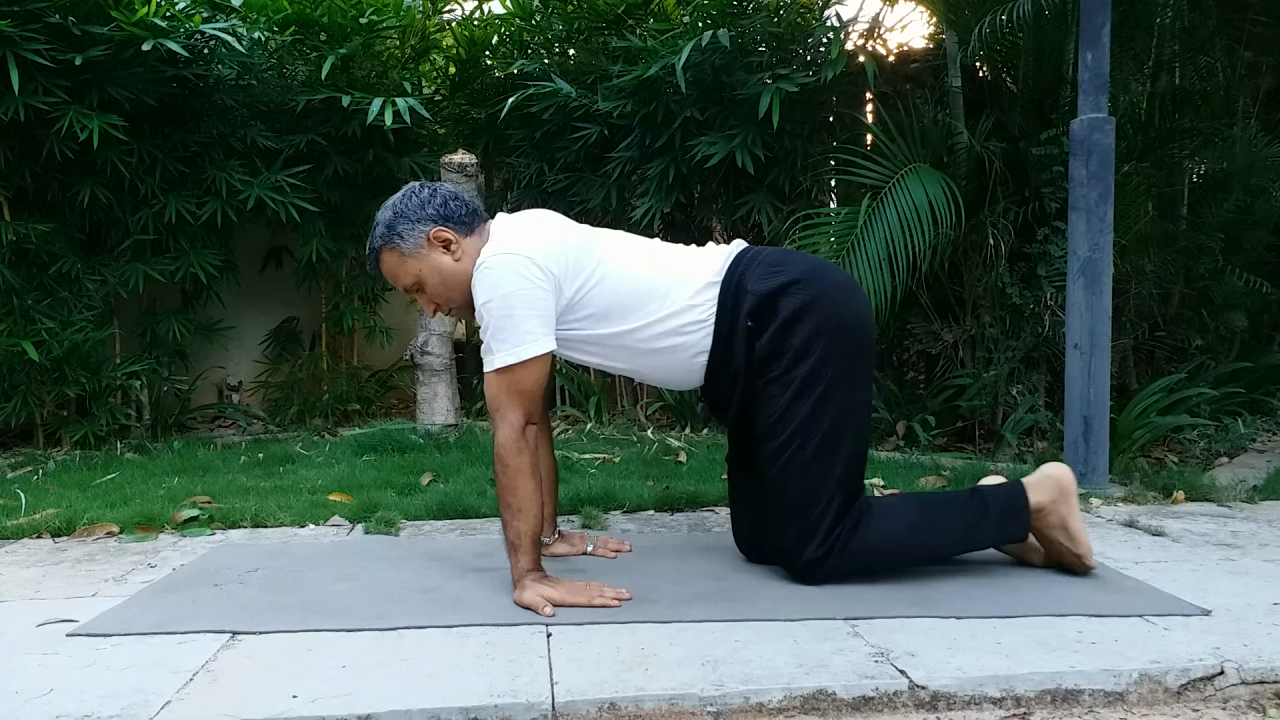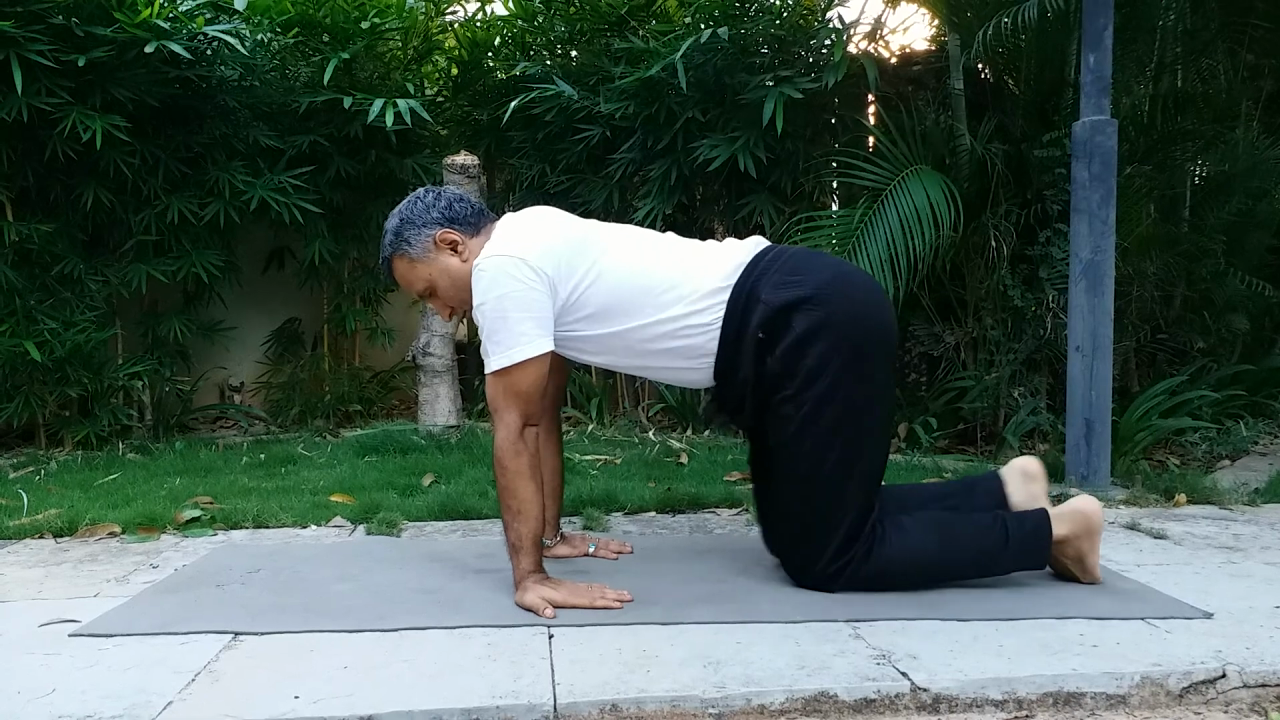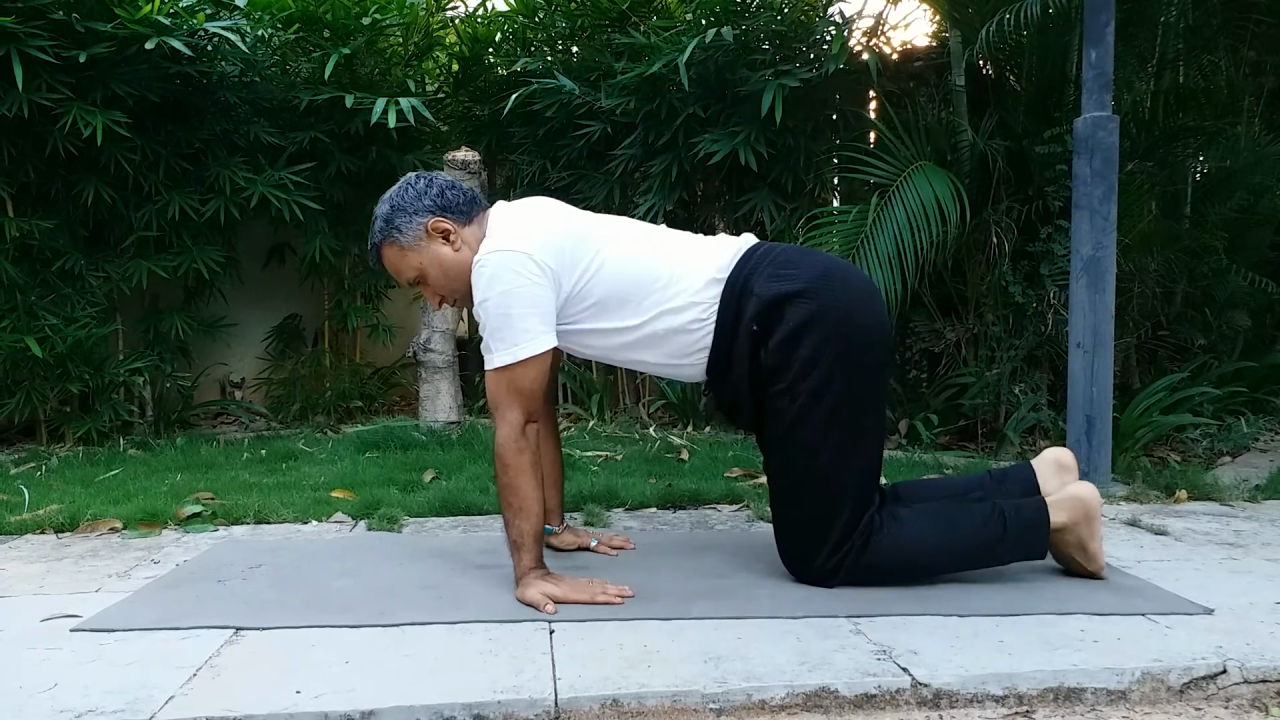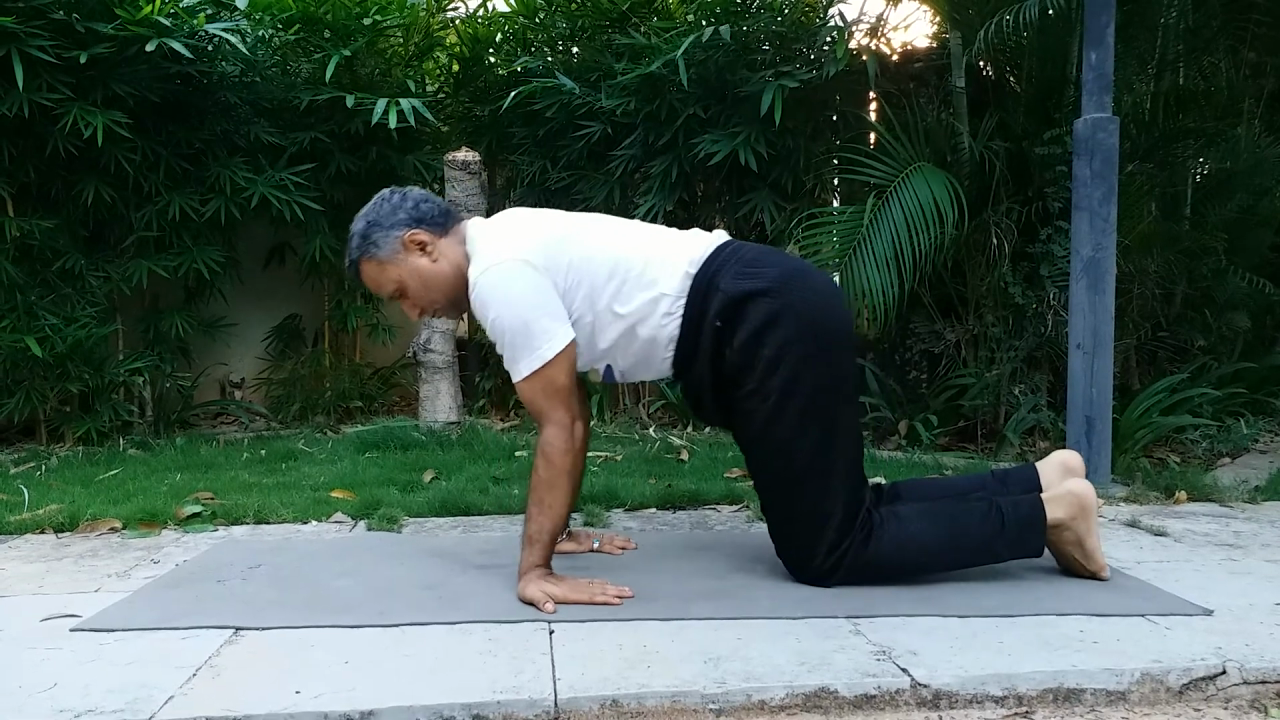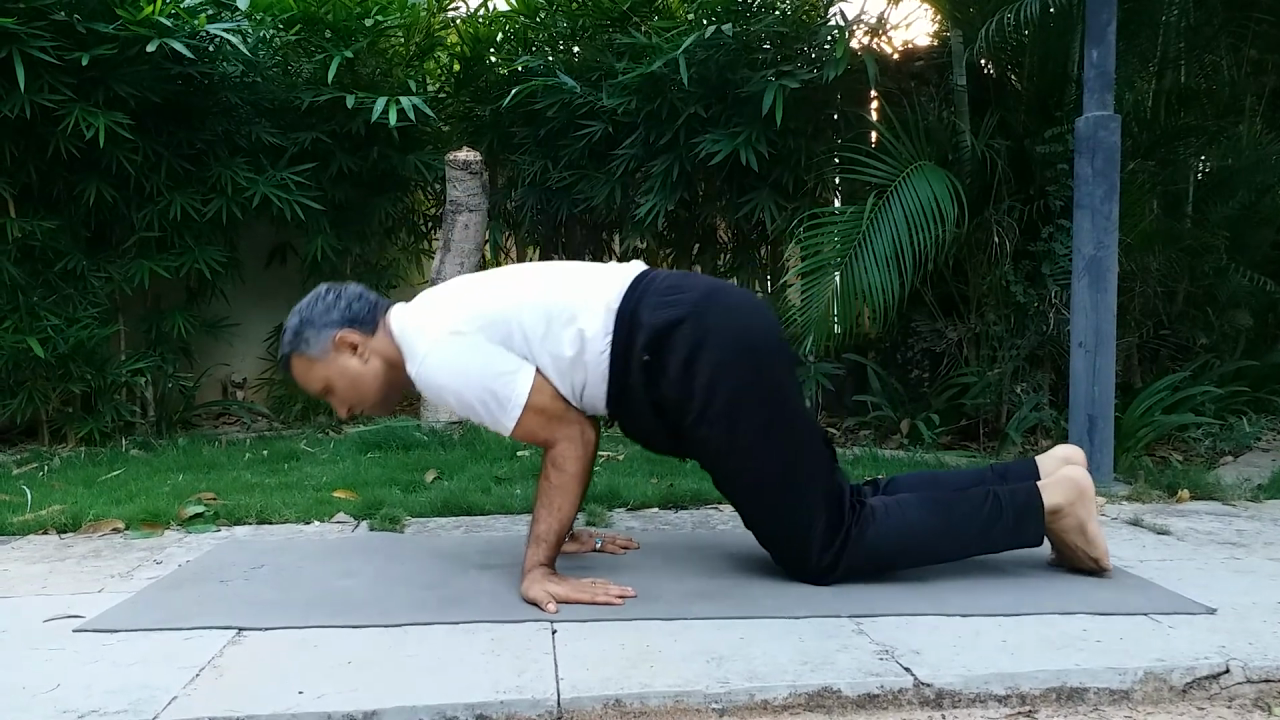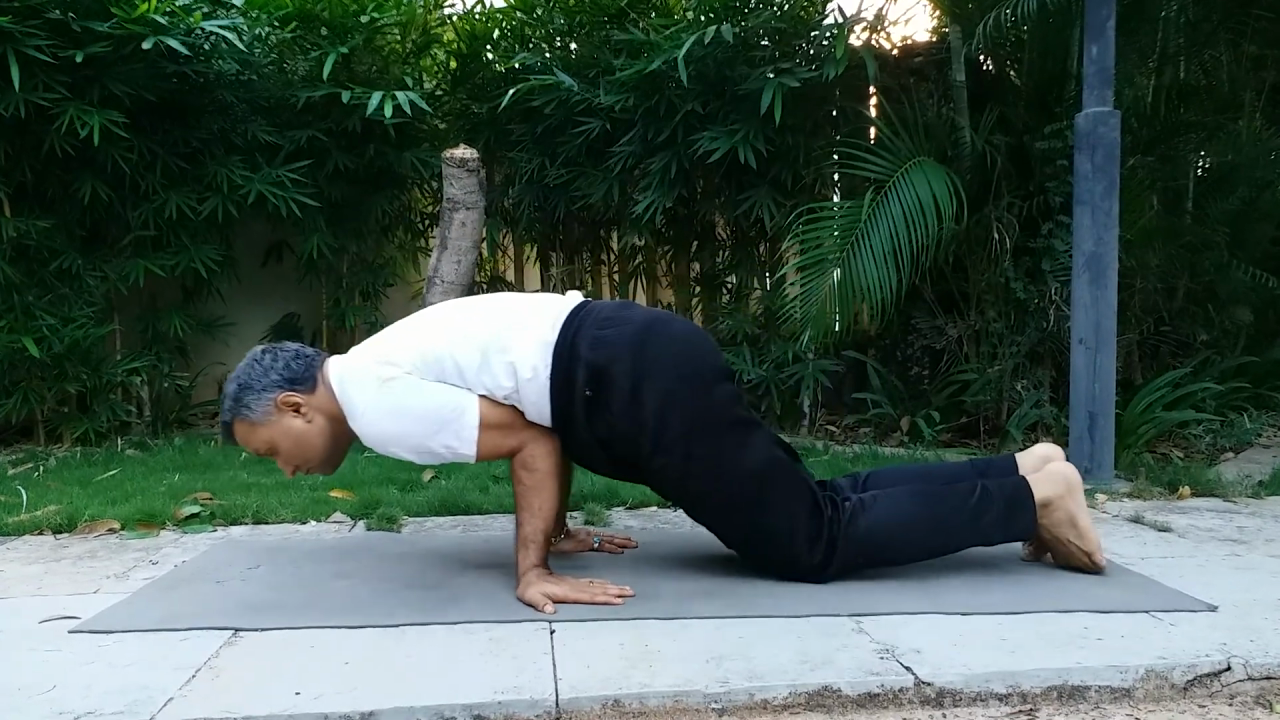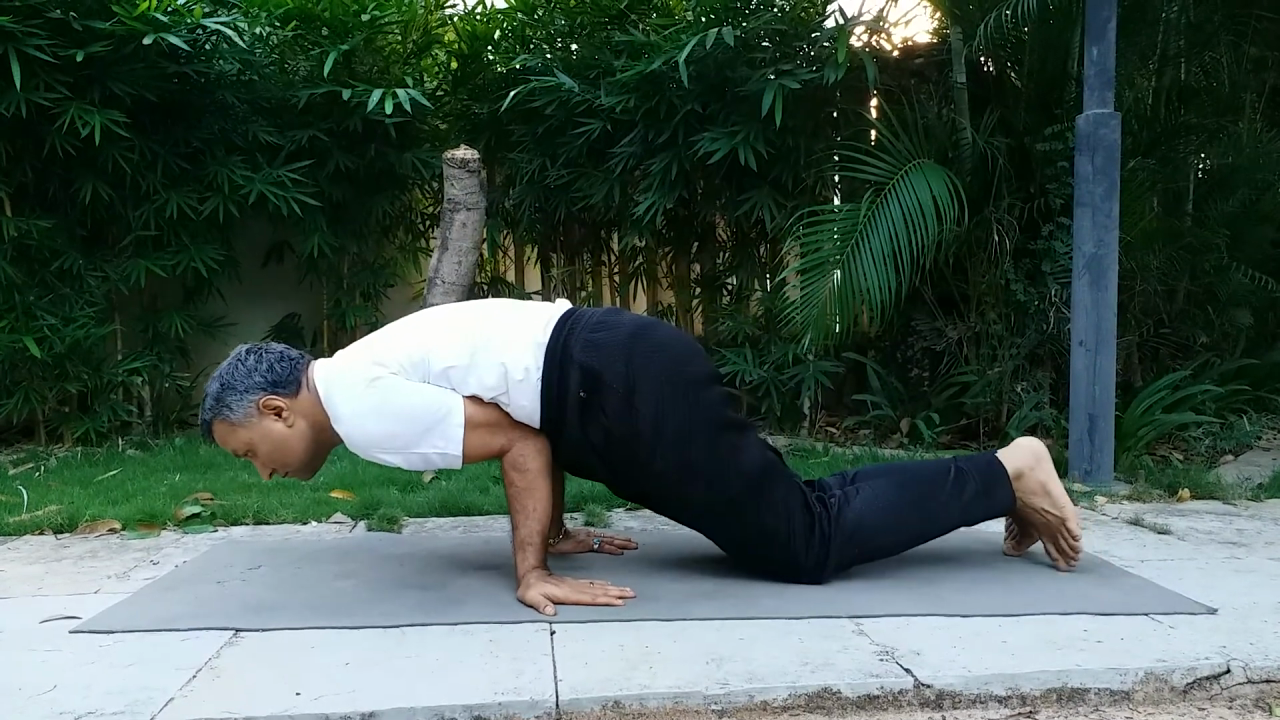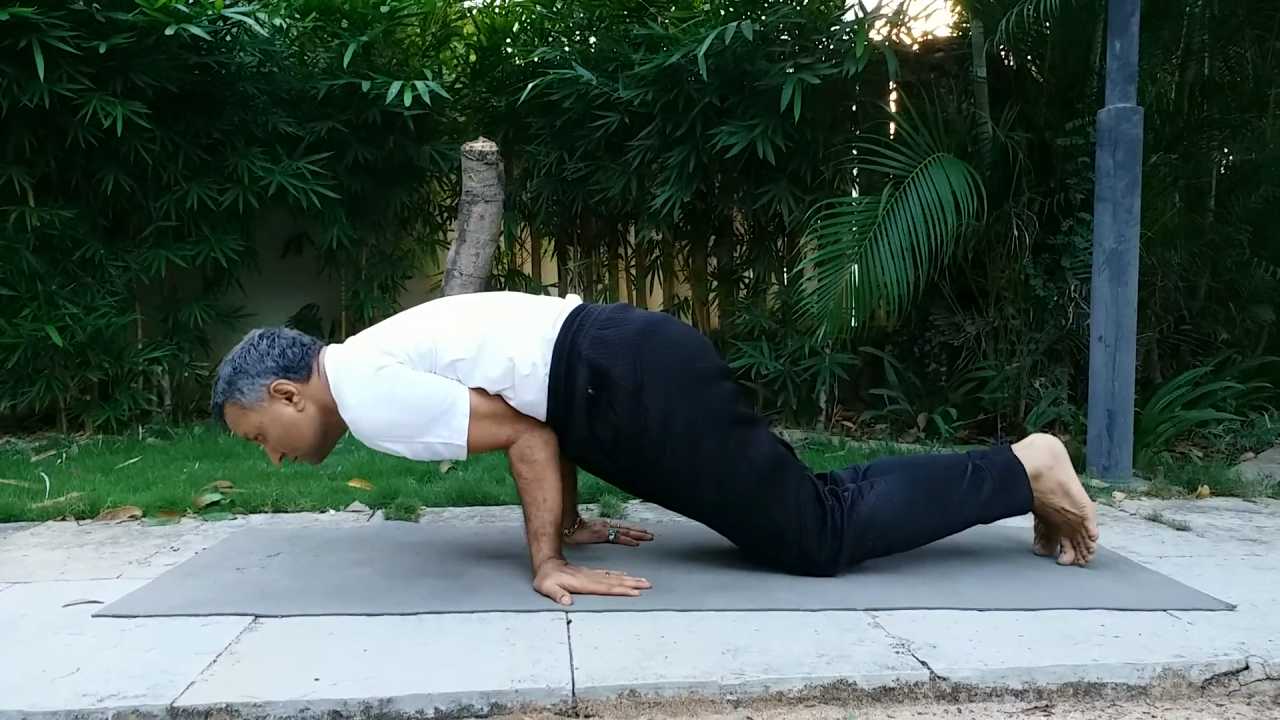
dt=0.5s
person 1, frame 1
left shoulder: (504, 271)
right shoulder: (516, 251)
left elbow: (515, 429)
right elbow: (533, 419)
left wrist: (527, 574)
right wrist: (547, 533)
left hip: (797, 319)
right hip: (781, 321)
left knee: (817, 548)
right knee: (764, 537)
left ankle: (1030, 500)
right ankle: (984, 507)
person 1, frame 2
left shoulder: (501, 268)
right shoulder: (528, 247)
left elbow: (515, 428)
right elbow: (543, 415)
left wrist: (529, 573)
right wrist: (550, 533)
left hip: (811, 325)
right hip: (809, 310)
left knee: (826, 558)
right knee: (799, 528)
left ankle: (1051, 530)
right ankle: (1002, 492)
person 1, frame 3
left shoulder: (503, 264)
right shoulder: (521, 235)
left elbow: (516, 426)
right elbow: (538, 409)
left wrist: (529, 571)
right wrist: (554, 525)
left hip: (806, 323)
right hip: (806, 309)
left knee: (827, 553)
right knee: (836, 513)
left ankle: (1050, 517)
right ankle: (1035, 481)
person 1, frame 4
left shoulder: (499, 274)
right shoulder: (504, 248)
left elbow: (562, 425)
right elbow: (564, 413)
left wrist: (534, 566)
right wrist: (557, 530)
left hip: (768, 324)
right hip: (777, 311)
left knee: (826, 551)
right knee: (833, 515)
left ankle: (1044, 512)
right ankle: (1040, 479)
person 1, frame 5
left shoulder: (435, 356)
right shoulder: (438, 322)
left elbow: (570, 433)
right elbow: (568, 408)
left wrist: (538, 567)
right wrist: (559, 531)
left hip: (703, 349)
right hip: (706, 332)
left knee: (826, 546)
right knee: (828, 509)
left ankle: (1041, 501)
right ankle: (1039, 474)
person 1, frame 6
left shoulder: (371, 402)
right shoulder: (382, 369)
left elbow: (527, 439)
left wrist: (532, 571)
right wrist: (552, 531)
left hip: (640, 383)
right hip: (641, 358)
left knee: (813, 541)
right knee: (809, 506)
left ankle: (1031, 497)
right ankle: (1020, 470)
person 1, frame 7
left shoulder: (358, 410)
right shoulder: (369, 375)
left elbow: (519, 441)
left wrist: (530, 574)
right wrist: (549, 533)
left hip: (628, 388)
right hip: (620, 372)
left knee: (809, 543)
right knee: (794, 509)
left ankle: (1005, 476)
right ankle: (999, 473)
person 1, frame 8
left shoulder: (365, 396)
right shoulder: (378, 363)
left elbow: (522, 434)
left wrist: (547, 564)
right wrist: (566, 523)
left hip: (633, 385)
right hip: (623, 365)
left knee: (822, 535)
right knee: (804, 505)
left ankle: (1021, 471)
right ankle: (1013, 469)
